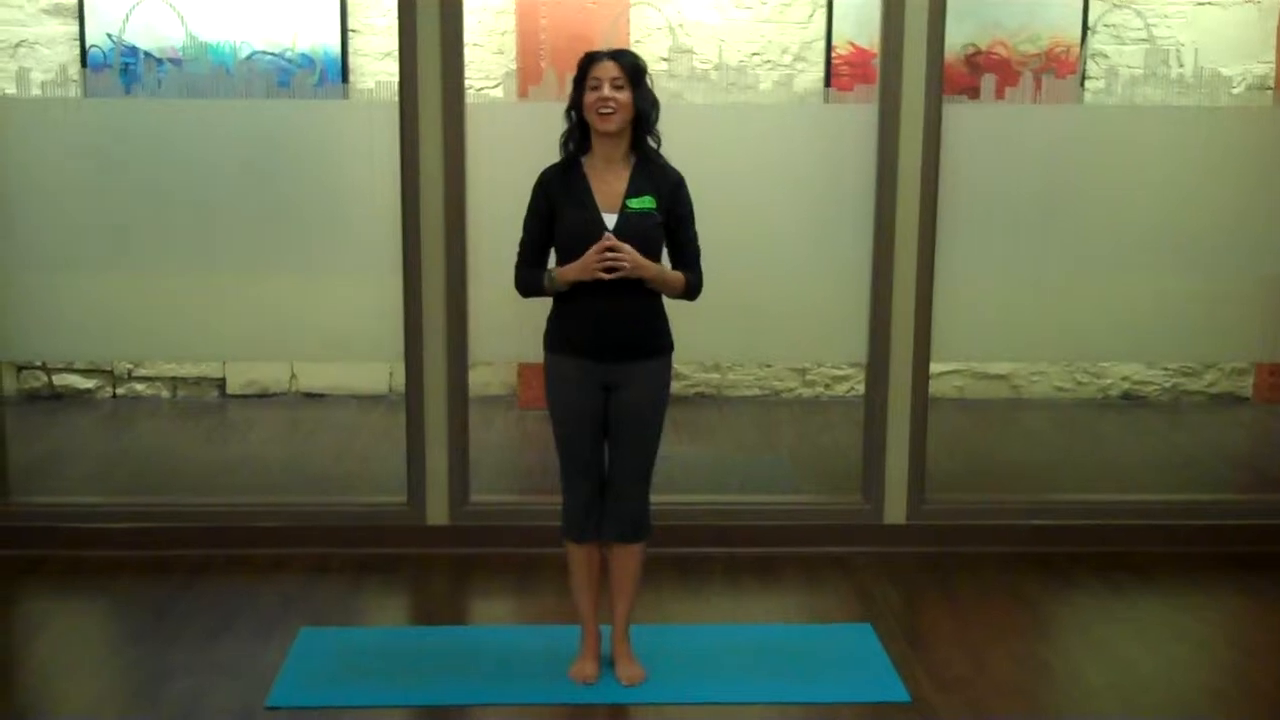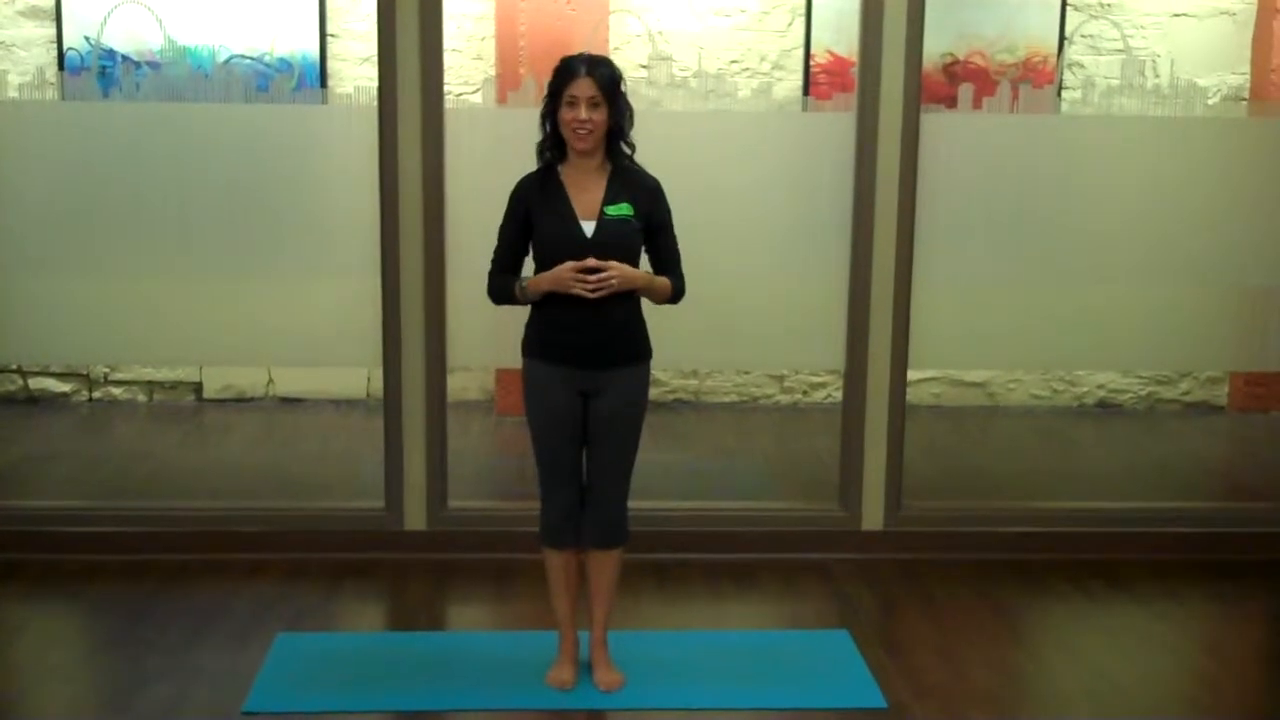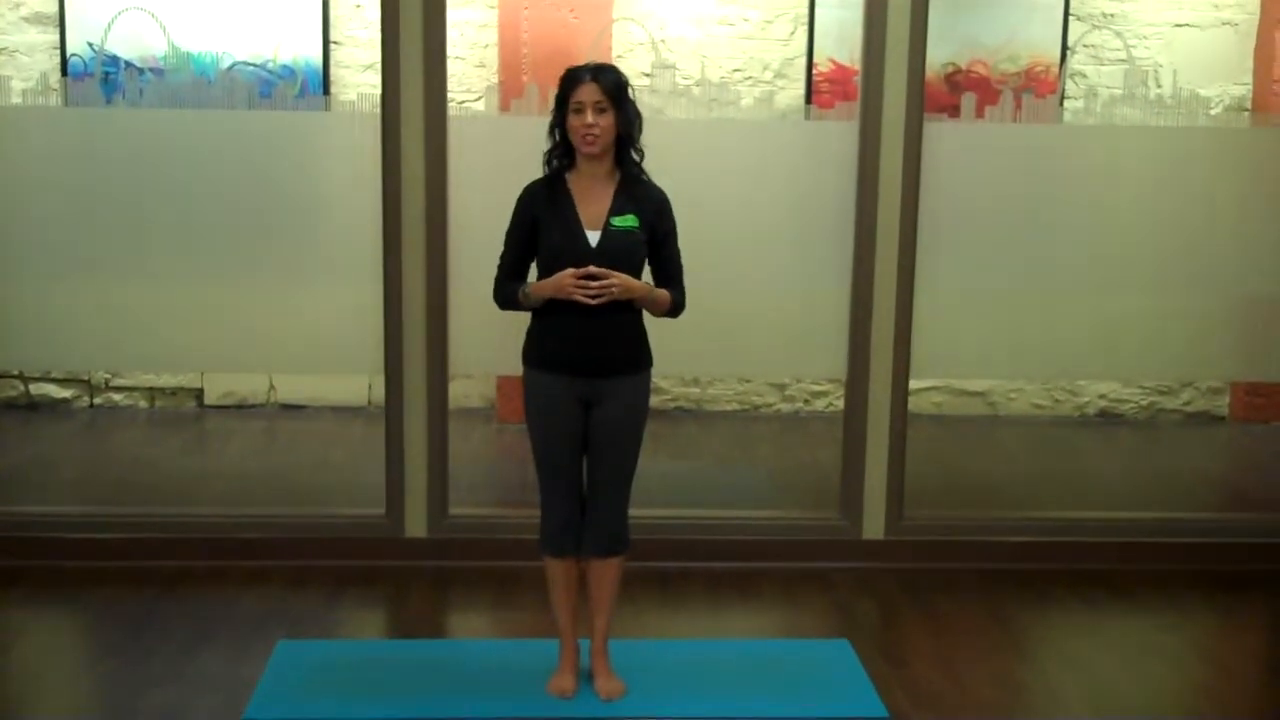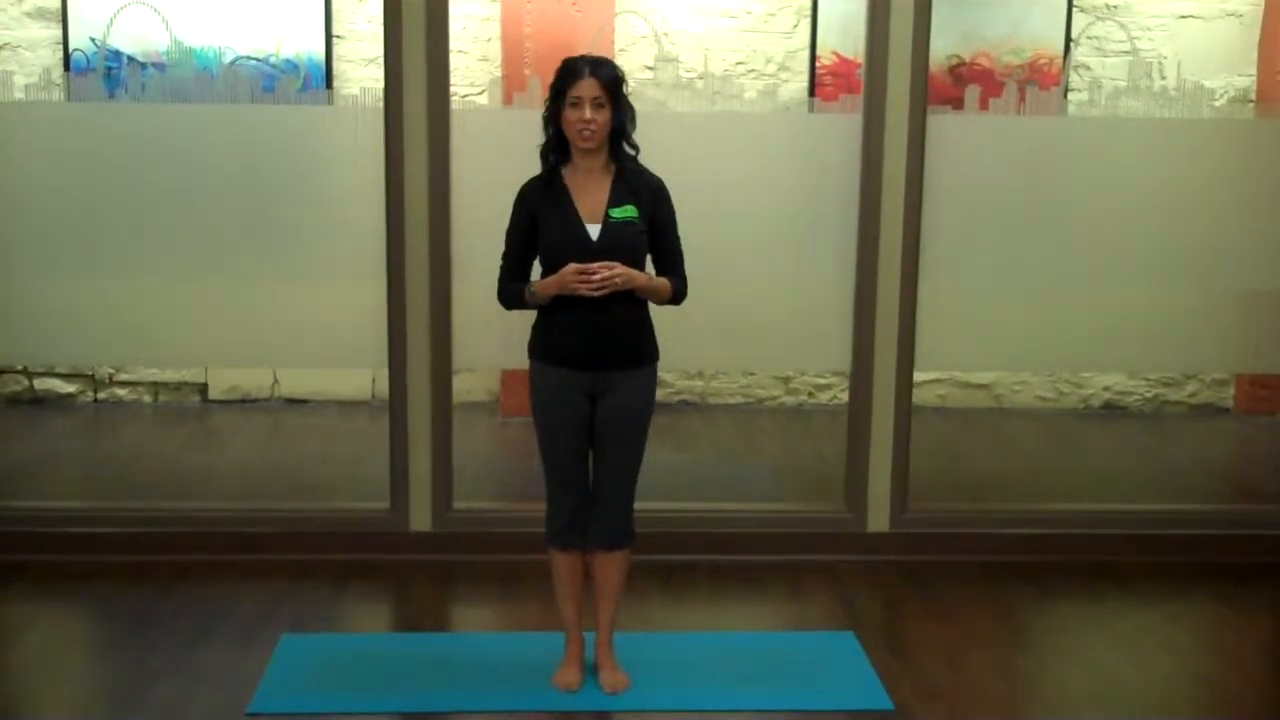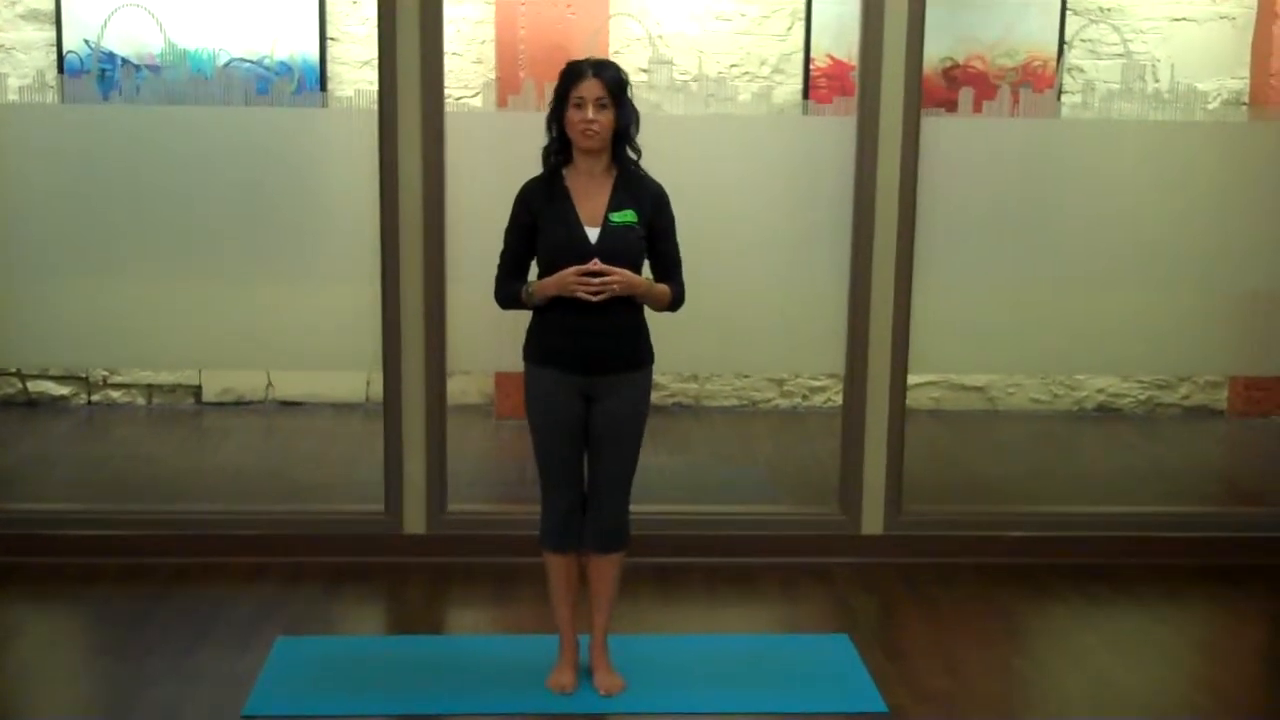
dt=1s
person 1, frame 1
left shoulder: (665, 181)
right shoulder: (555, 181)
left elbow: (691, 282)
right elbow: (525, 278)
left wrist: (643, 267)
right wrist: (574, 270)
left hip: (643, 361)
right hip: (572, 360)
left knee: (629, 497)
right knee: (580, 495)
left ankle: (622, 637)
right ankle: (587, 638)
person 1, frame 2
left shoulder: (641, 189)
right shoulder: (532, 191)
left elbow: (674, 284)
right elbow: (498, 285)
left wrist: (632, 278)
right wrist: (547, 281)
left hip: (622, 369)
right hip: (551, 368)
left knee: (608, 503)
right knee: (559, 502)
left ankle: (600, 644)
right ankle: (565, 644)
person 1, frame 3
left shoulder: (648, 200)
right shoulder: (539, 197)
left elbow: (674, 299)
right elbow: (505, 290)
left wrist: (632, 288)
right wrist: (549, 287)
left hip: (622, 378)
right hip: (551, 375)
left knee: (609, 511)
right knee: (559, 510)
left ankle: (601, 652)
right ankle: (566, 652)
person 1, frame 4
left shoulder: (646, 188)
right shoulder: (536, 194)
left elbow: (676, 286)
right elbow: (509, 291)
left wrist: (634, 278)
right wrist: (555, 284)
left hip: (629, 369)
right hip: (558, 369)
left knee: (614, 505)
right knee: (565, 503)
left ankle: (606, 645)
right ankle: (571, 645)
person 1, frame 5
left shoulder: (646, 195)
right shoulder: (537, 194)
left elbow: (674, 293)
right elbow: (505, 289)
left wrist: (633, 284)
right wrist: (553, 285)
left hip: (623, 373)
right hip: (552, 372)
left knee: (609, 508)
right knee: (560, 506)
left ankle: (600, 649)
right ankle: (565, 648)
